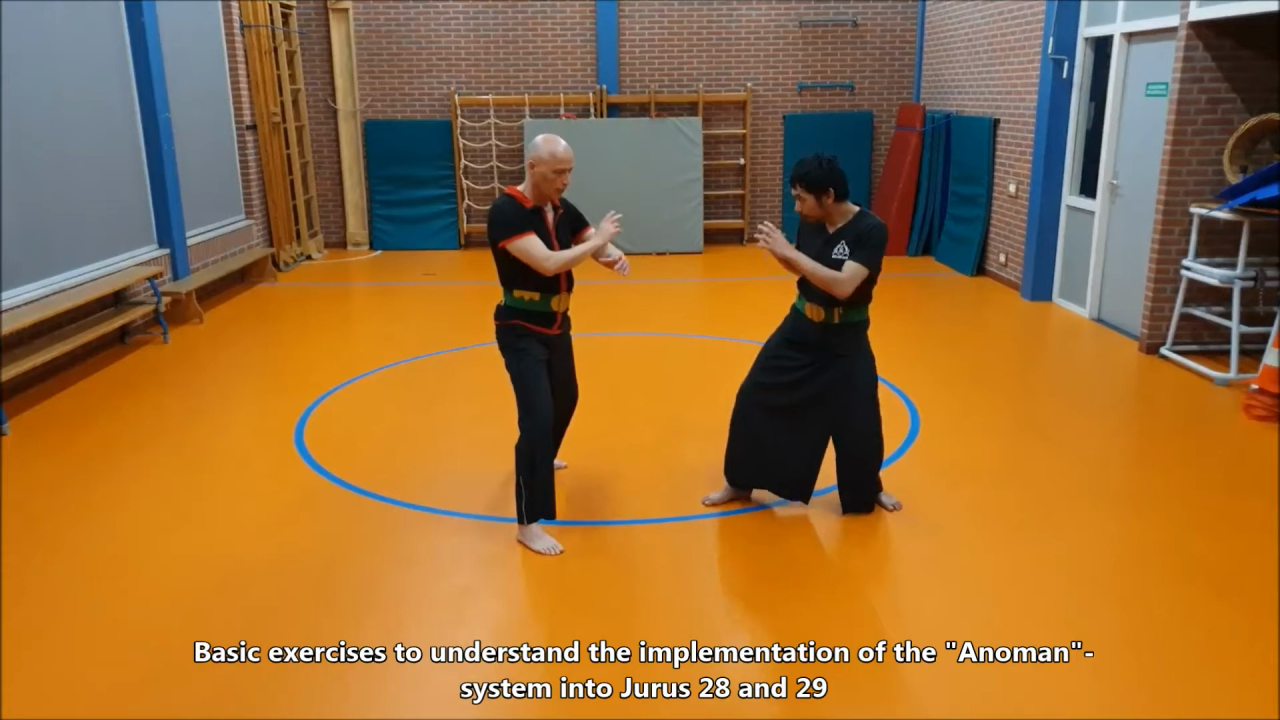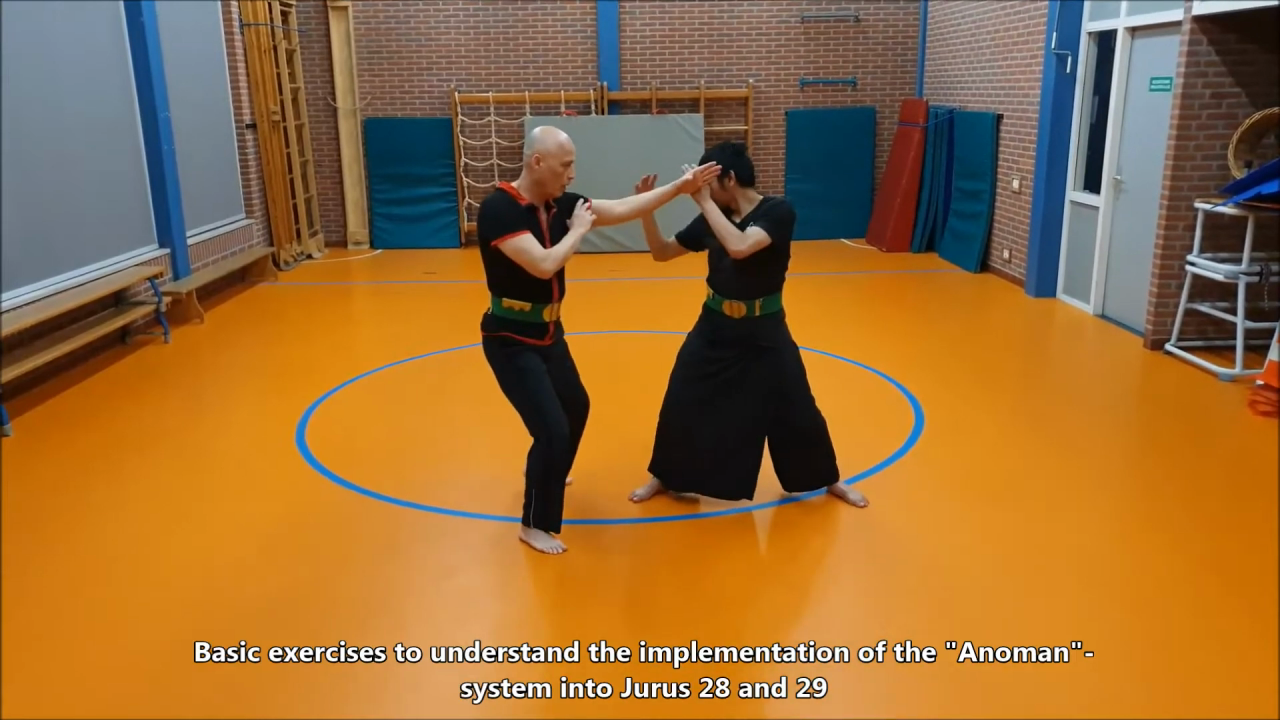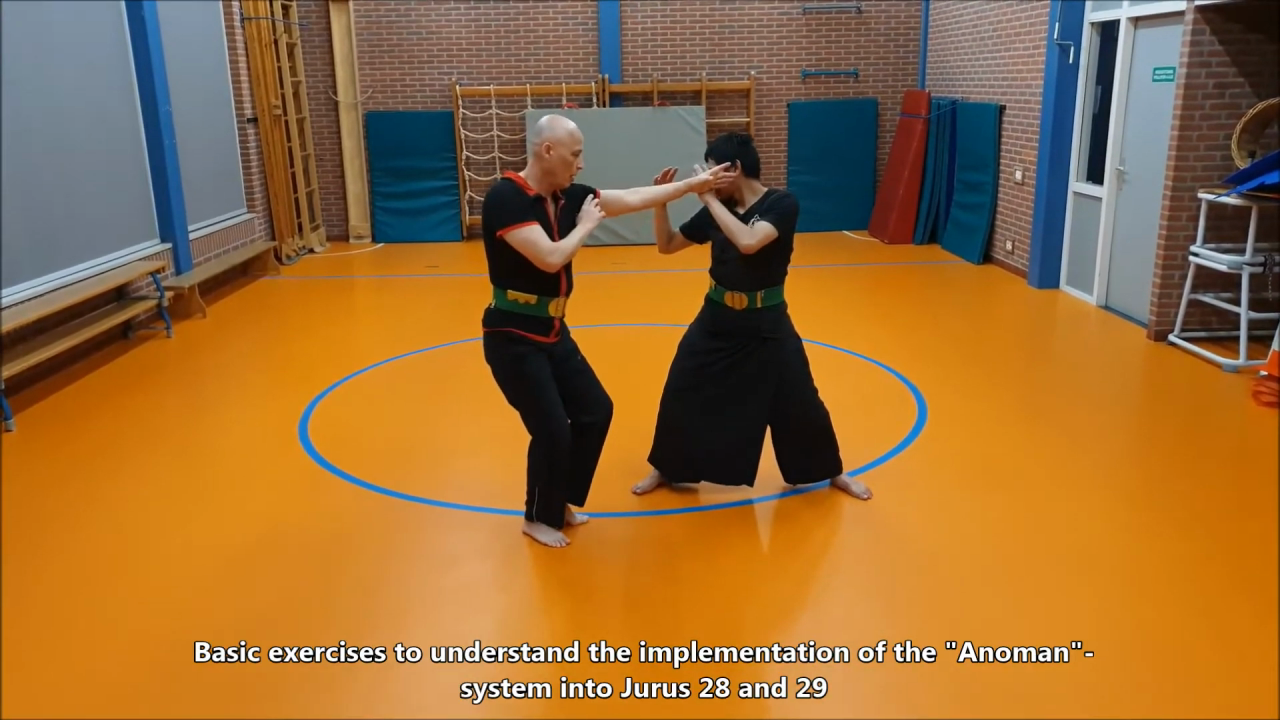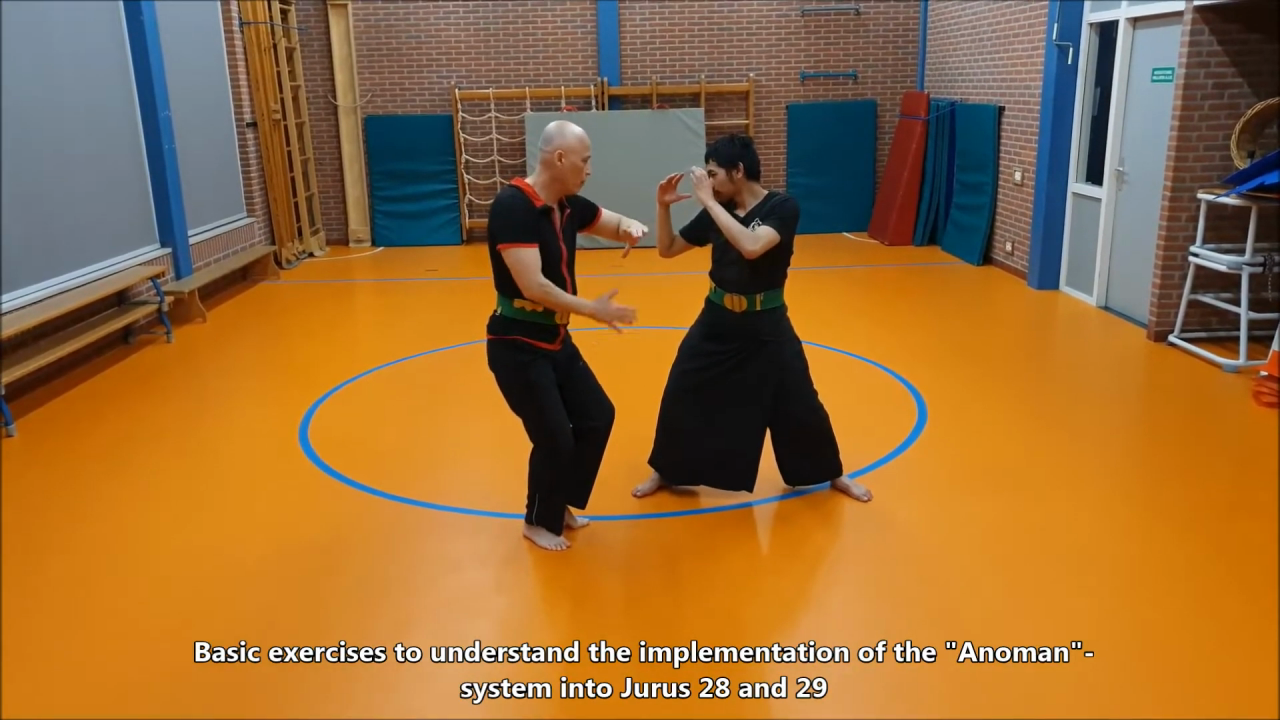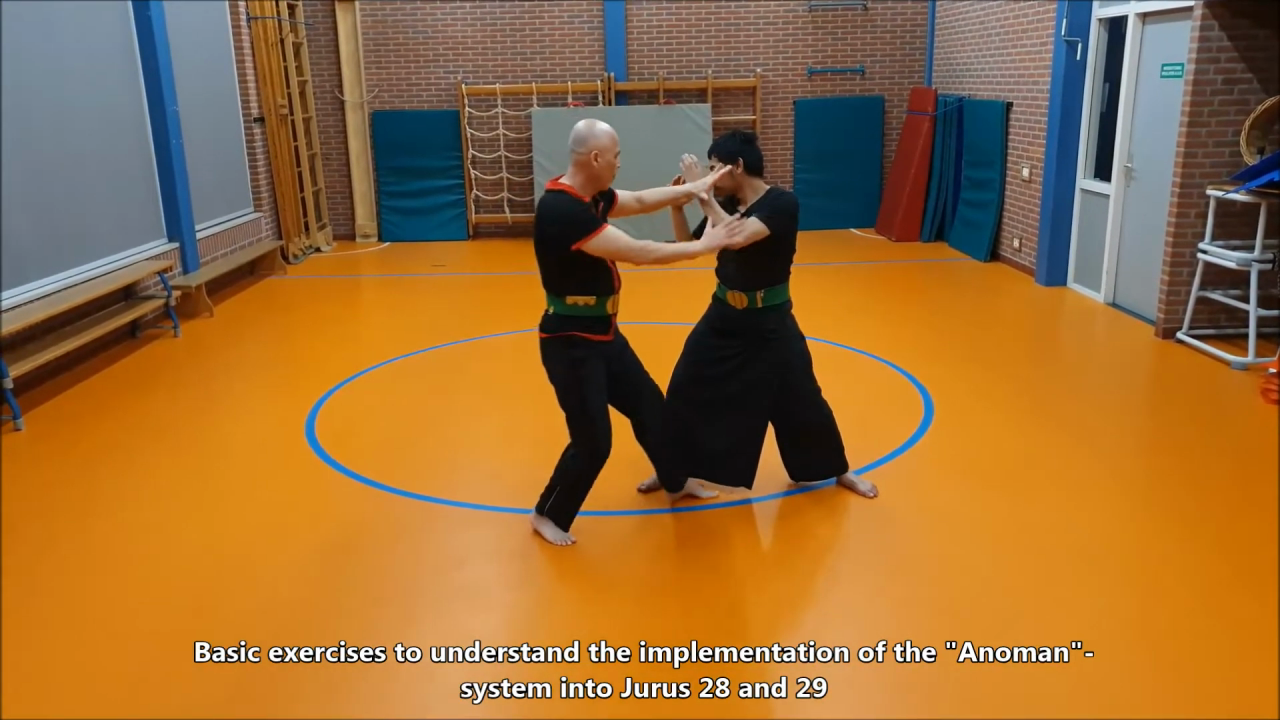
dt=1s
person 1, frame 1
left shoulder: (562, 209)
right shoulder: (506, 212)
left elbow: (597, 246)
right elbow: (548, 263)
left wrist: (615, 256)
right wrist: (597, 241)
left hip: (556, 325)
right hip: (521, 330)
left knee: (564, 400)
right knee: (537, 416)
left ankle: (538, 458)
right ankle: (529, 523)
person 1, frame 2
left shoulder: (560, 204)
right shoulder: (498, 209)
left elbow: (623, 209)
right elbow: (543, 265)
left wrist: (680, 187)
right wrist: (578, 230)
left hip: (548, 333)
right hip: (510, 340)
left knee: (575, 408)
right knee: (552, 429)
left ankle: (543, 470)
right ankle: (534, 525)
person 1, frame 3
left shoulder: (567, 196)
right shoulder: (505, 198)
left elbow: (631, 199)
right elbow: (550, 258)
left wrist: (692, 183)
right wrist: (586, 225)
left hip: (553, 331)
right hip: (513, 337)
left knee: (594, 411)
right knee: (551, 430)
left ankle: (560, 501)
right ankle: (539, 517)
person 1, frame 4
left shoulder: (568, 205)
right shoulder: (512, 207)
left elbow: (615, 224)
right elbow: (532, 286)
left wrist: (630, 228)
right wrist: (593, 309)
left hip: (555, 338)
right hip: (517, 344)
left knee: (597, 416)
right knee: (554, 438)
left ankle: (560, 505)
right ankle: (539, 521)
person 1, frame 5
left shoulder: (589, 196)
right shoulder: (560, 210)
left elbow: (639, 201)
right elbow: (634, 252)
left wrist: (691, 189)
right wrist: (700, 247)
left hip: (602, 333)
right hip: (571, 341)
left knee: (649, 405)
right knee: (592, 439)
left ankle: (677, 482)
right ankle: (549, 515)
person 2, frame 1
left shoulder: (870, 231)
right shoulder: (811, 222)
left elbow: (843, 286)
left wrist: (788, 250)
right wrist: (778, 250)
left hip: (845, 340)
right hip: (799, 328)
left knee: (859, 422)
right knee: (754, 400)
left ankle: (868, 489)
right ankle: (739, 484)
person 2, frame 2
left shoulder: (779, 212)
right shoulder: (712, 217)
left elbow: (739, 247)
right elbow: (661, 252)
left wrist: (704, 202)
left hip: (764, 331)
right hip: (714, 328)
left knee: (797, 411)
right knee: (680, 405)
left ankle: (829, 481)
right ankle: (664, 477)
person 2, frame 3
left shoulder: (782, 204)
right shoulder: (718, 208)
left elbow: (749, 242)
right elbow: (667, 245)
left wrist: (709, 199)
right wrist: (660, 201)
left hip: (766, 323)
right hip: (716, 319)
left knee: (800, 403)
right knee: (680, 396)
left ankle: (833, 472)
right ankle: (665, 469)
person 2, frame 4
left shoulder: (782, 207)
right shoulder: (718, 211)
left elbow: (751, 246)
right elbow: (667, 249)
left wrist: (708, 200)
right wrist: (663, 206)
left hip: (766, 325)
right hip: (716, 321)
left knee: (799, 405)
right knee: (680, 398)
left ankle: (833, 474)
right ankle: (665, 472)
person 2, frame 5
left shoulder: (782, 203)
right shoulder: (727, 206)
left elbow: (737, 238)
left wrist: (701, 191)
right wrist: (677, 206)
left hip: (770, 320)
right hip: (723, 315)
left knee: (801, 400)
right knee: (684, 390)
left ankle: (839, 470)
right ankle: (670, 468)
